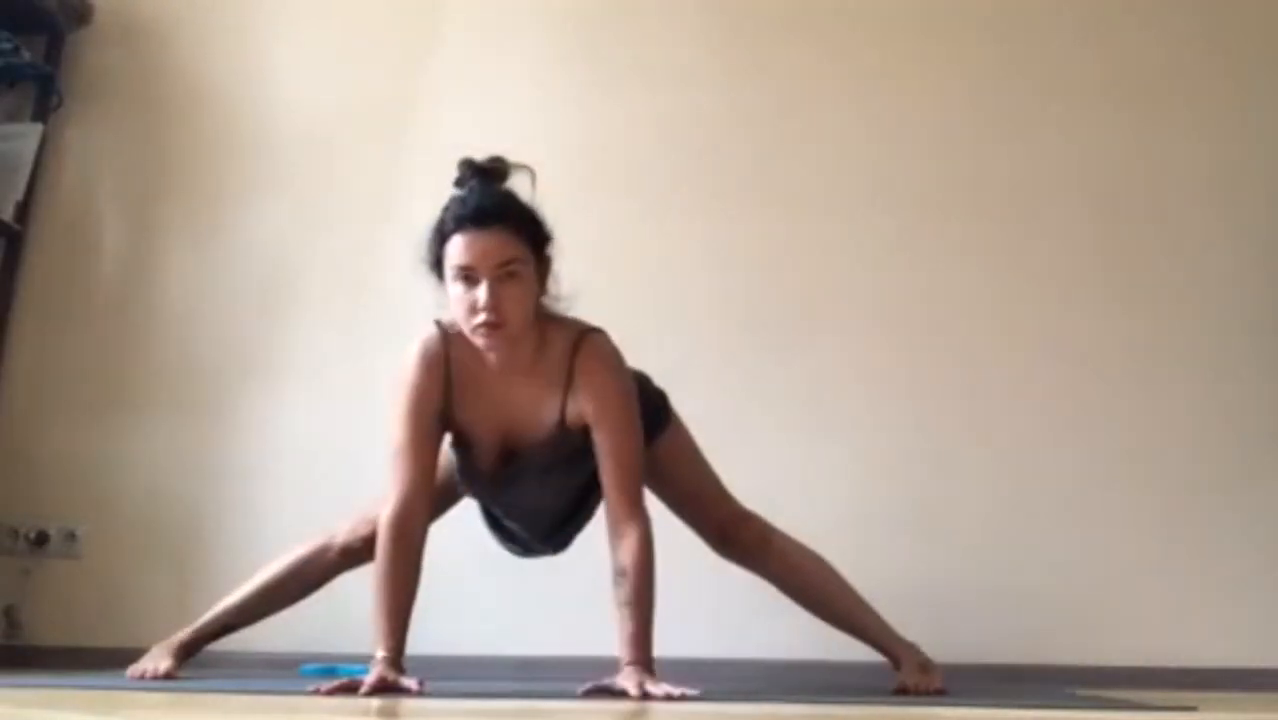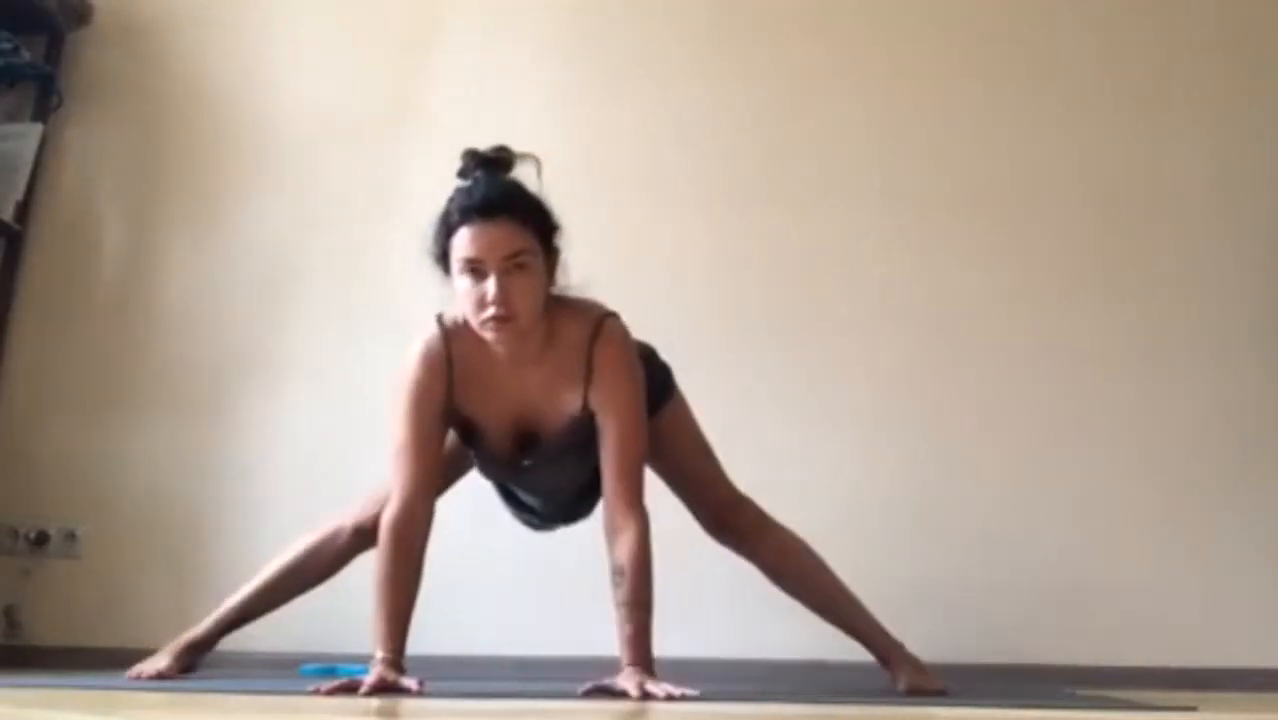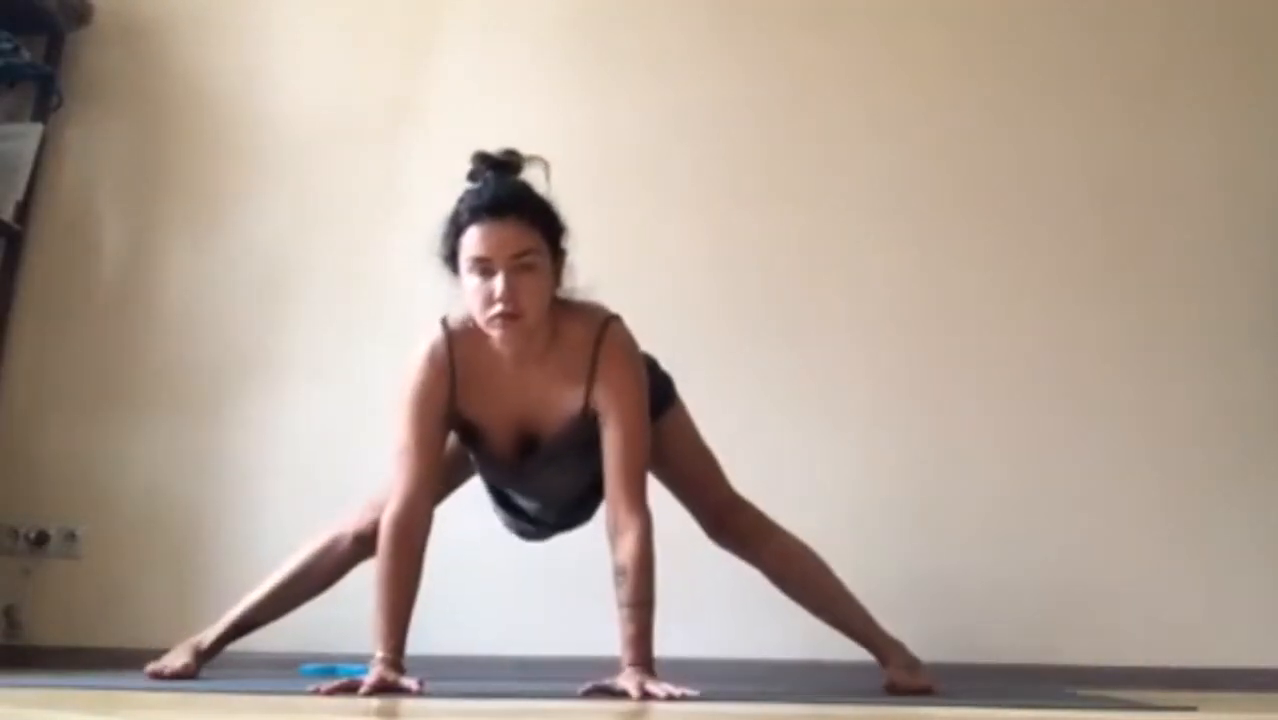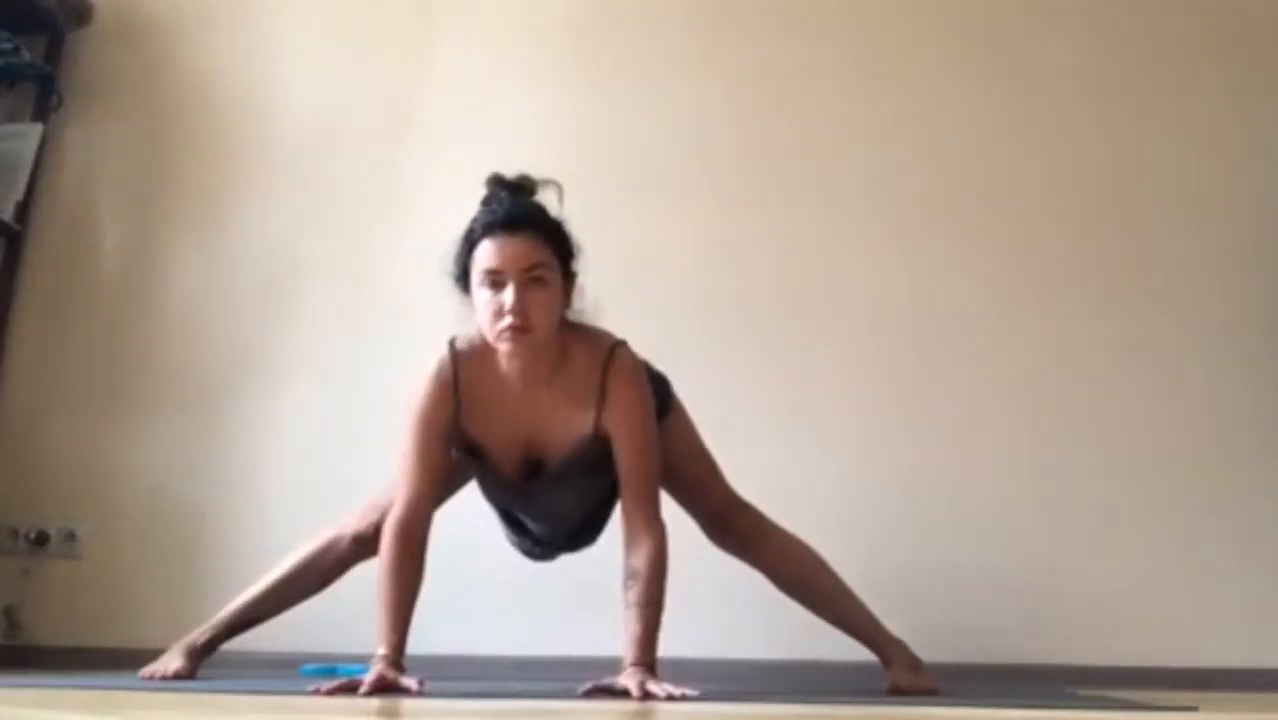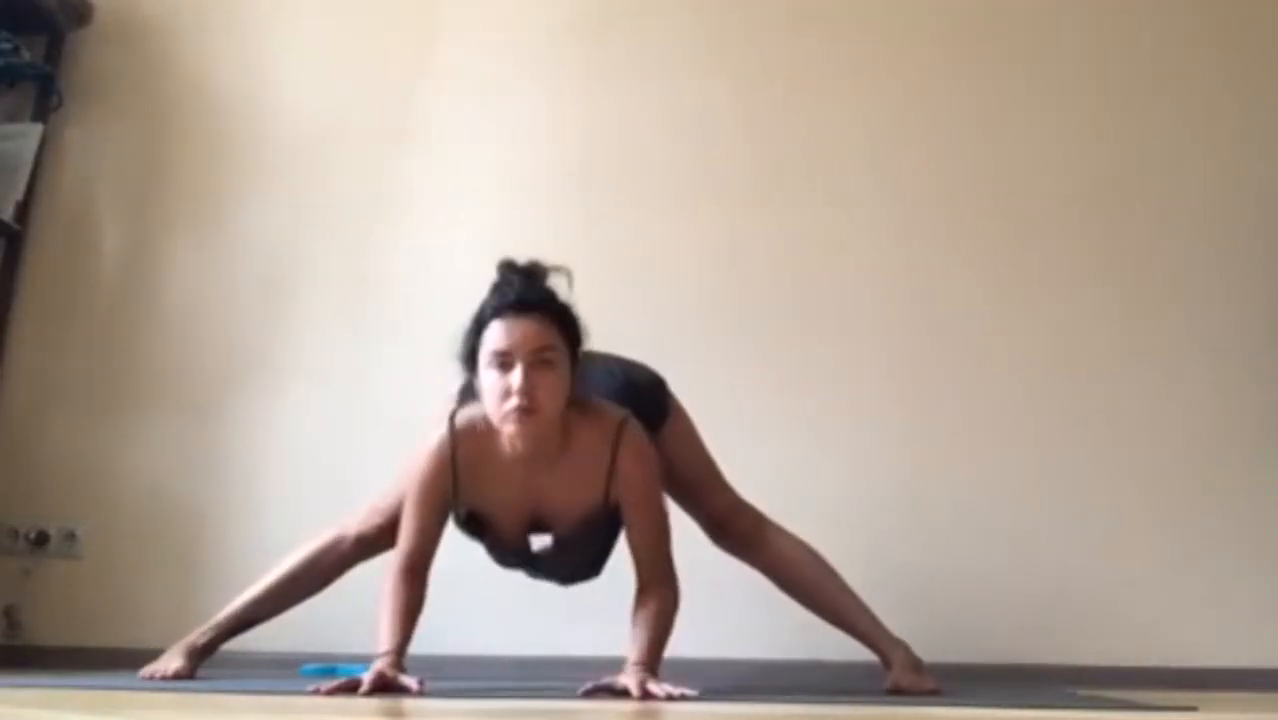
dt=0.3s
person 1, frame 1
left shoulder: (591, 362)
right shoulder: (434, 359)
left elbow: (627, 525)
right elbow: (403, 518)
left wrist: (636, 662)
right wrist: (386, 658)
left hip: (614, 425)
right hip: (485, 451)
left knee: (738, 534)
right knee: (358, 537)
left ankle: (902, 650)
right ankle: (184, 638)
person 1, frame 2
left shoulder: (604, 345)
right shoulder: (439, 353)
left elbow: (625, 520)
right elbow: (406, 515)
left wrist: (637, 663)
right wrist: (386, 659)
left hip: (628, 400)
right hip: (489, 429)
left knee: (736, 520)
right knee: (364, 521)
left ankle: (895, 653)
right ankle: (191, 640)
person 1, frame 3
left shoulder: (608, 349)
right shoulder: (443, 356)
left elbow: (628, 520)
right elbow: (403, 517)
left wrist: (636, 664)
right wrist: (385, 660)
left hip: (625, 406)
right hip: (487, 435)
left knee: (735, 524)
right knee: (363, 527)
left ankle: (892, 652)
right ankle: (203, 642)
person 1, frame 4
left shoulder: (616, 373)
right shoulder: (451, 376)
left elbow: (643, 532)
right elbow: (403, 524)
left wrist: (639, 662)
right wrist: (387, 658)
left hip: (621, 419)
right hip: (493, 445)
left knee: (737, 525)
right knee: (363, 528)
left ankle: (896, 651)
right ankle: (197, 641)
person 1, frame 5
left shoulder: (618, 436)
right shoulder: (454, 446)
left elbow: (656, 575)
right elbow: (404, 561)
left wrist: (641, 668)
right wrist: (387, 658)
left hip: (631, 391)
left knee: (739, 527)
right knee: (364, 530)
left ankle: (893, 650)
right ankle: (199, 639)
